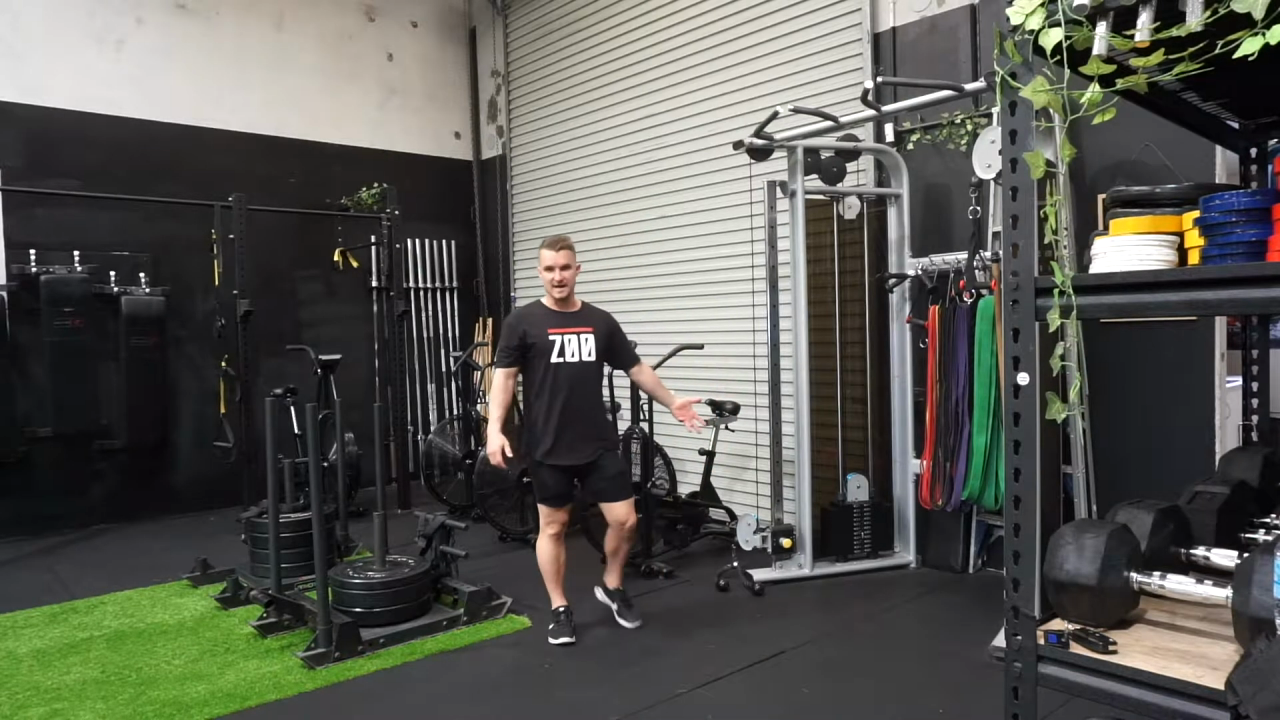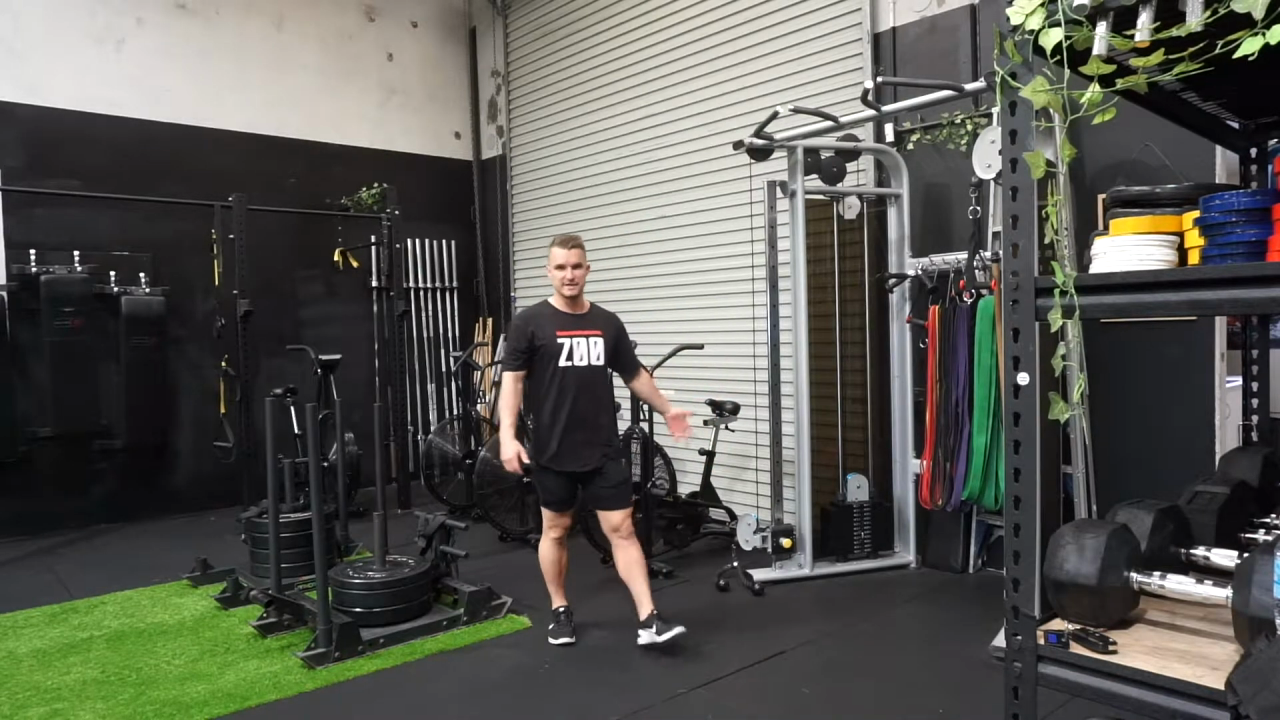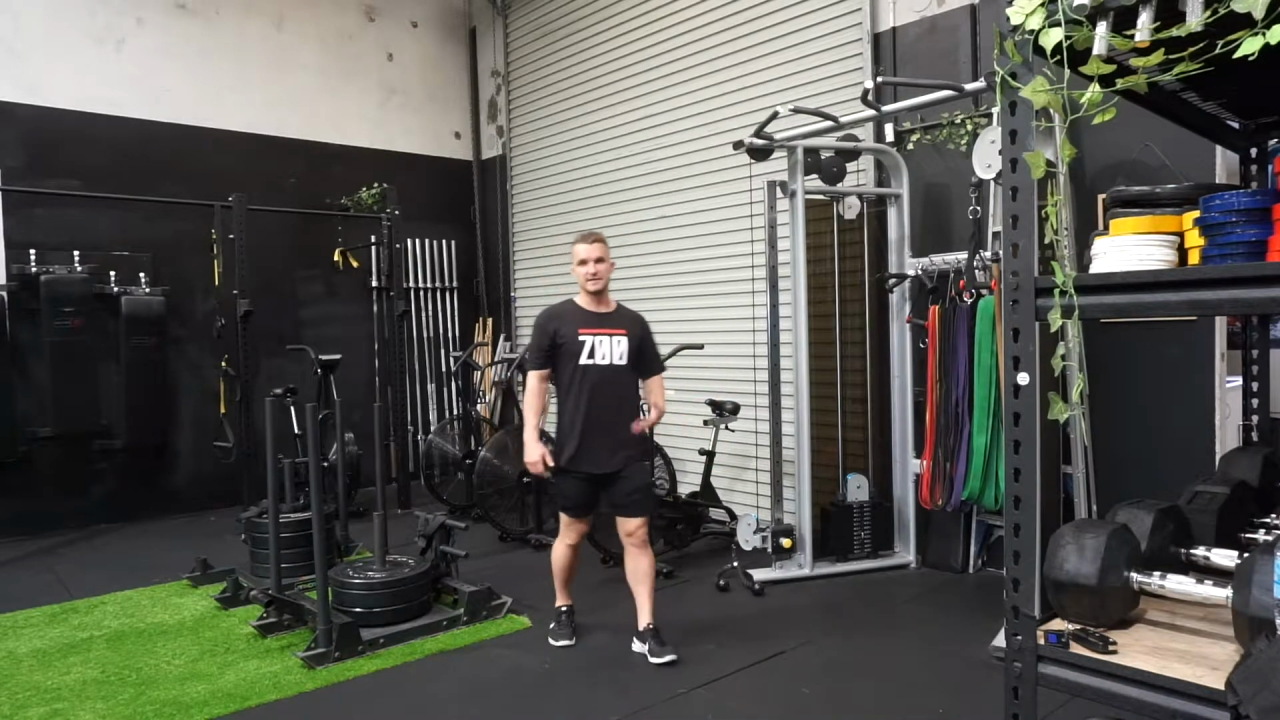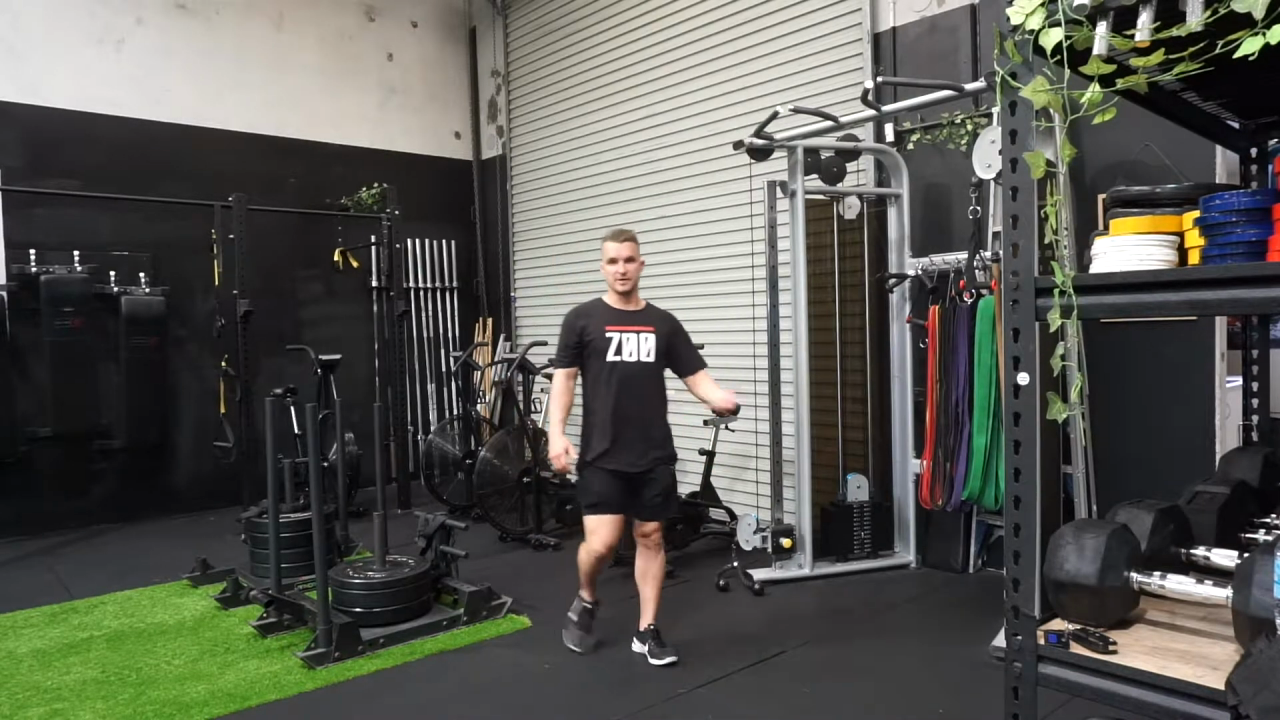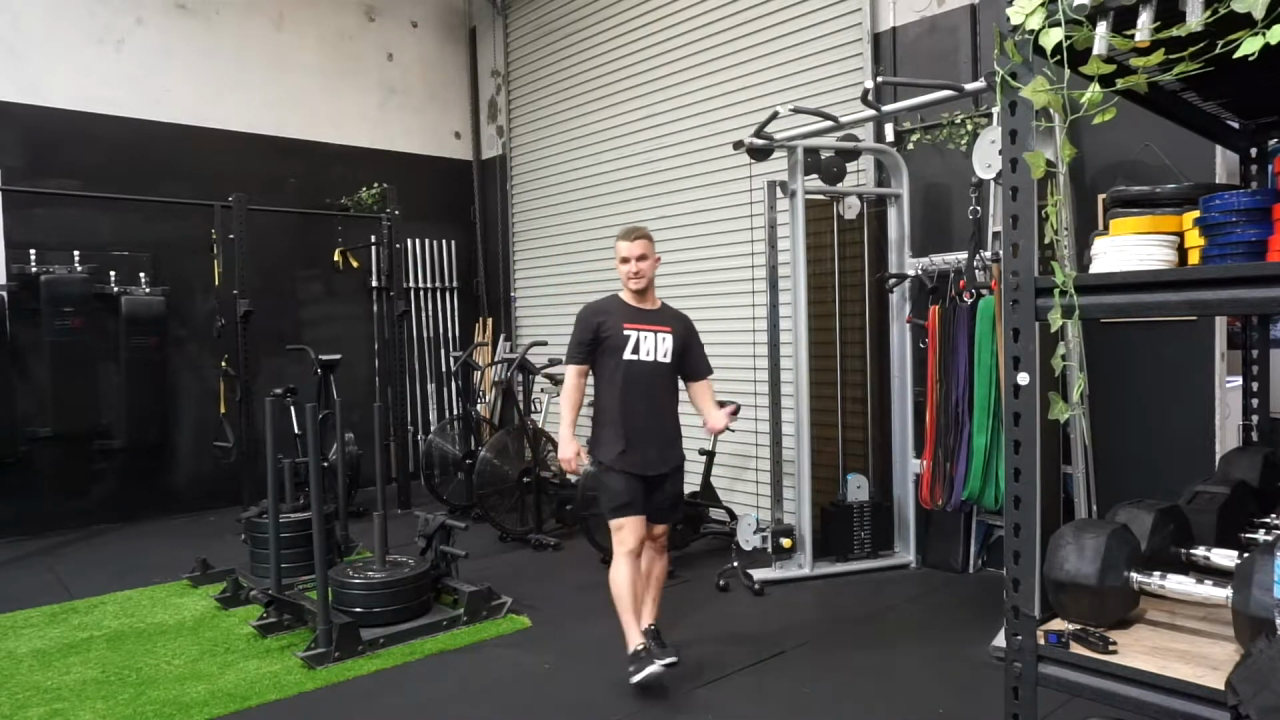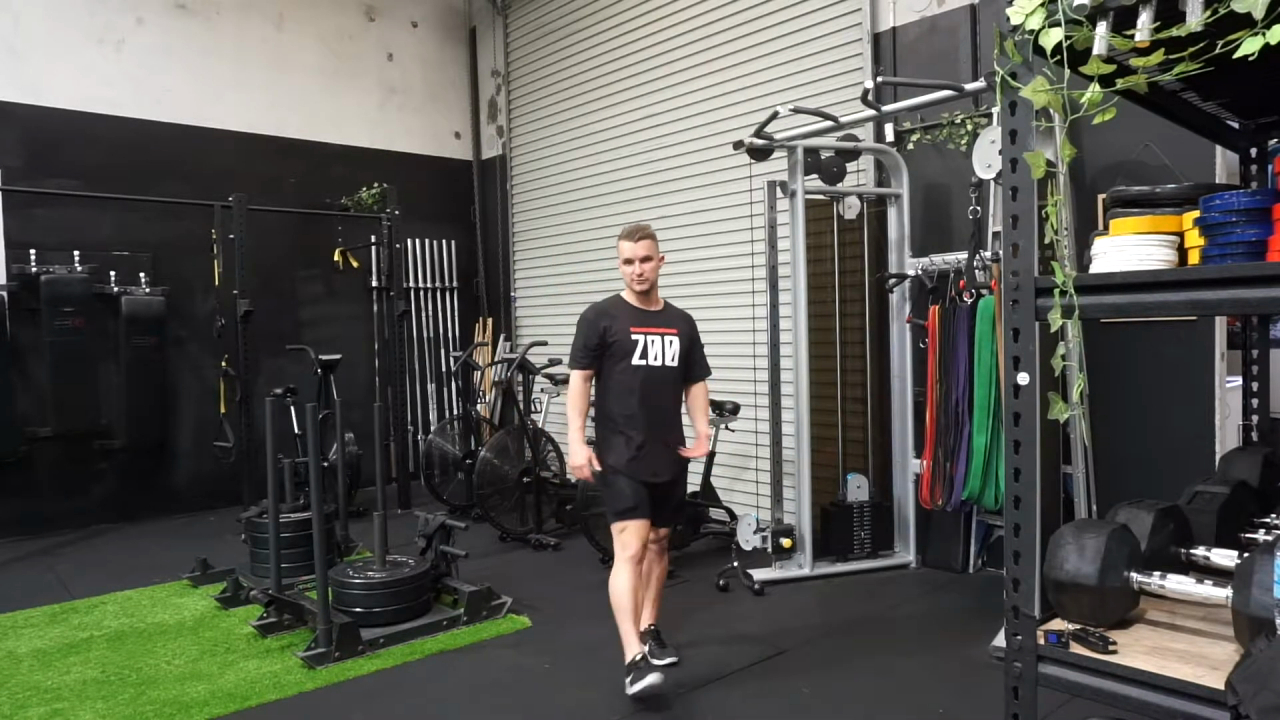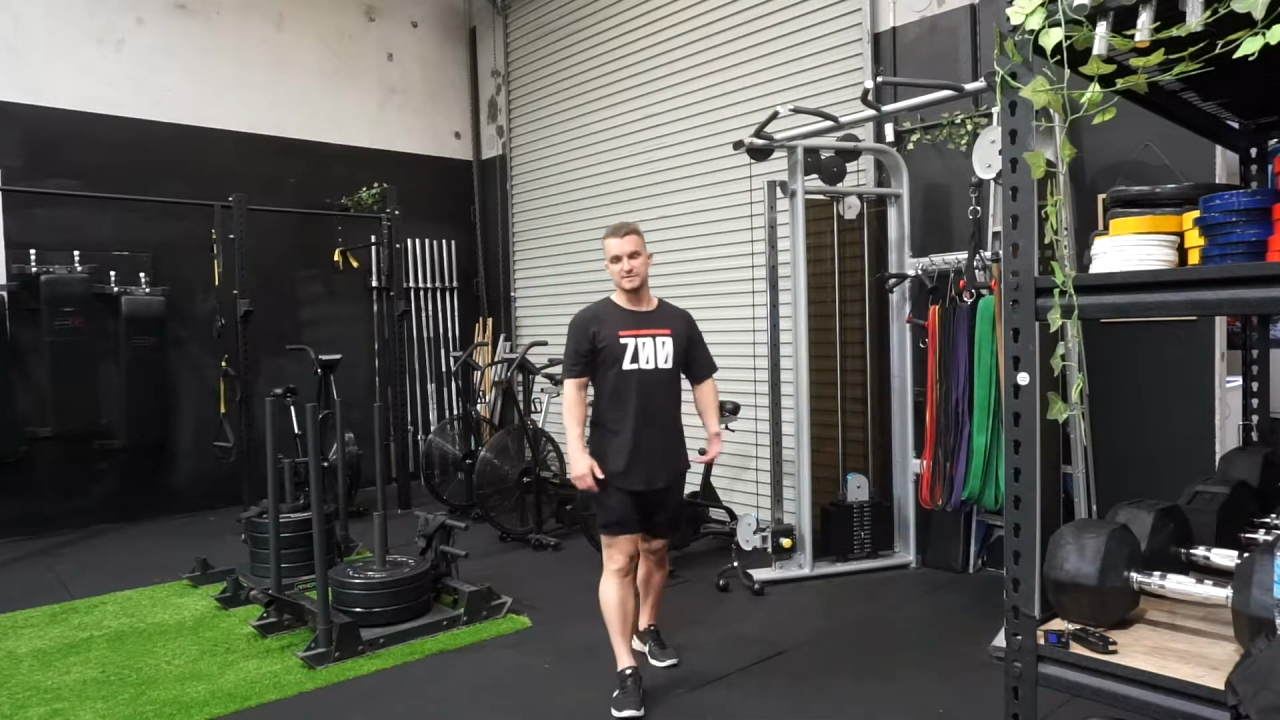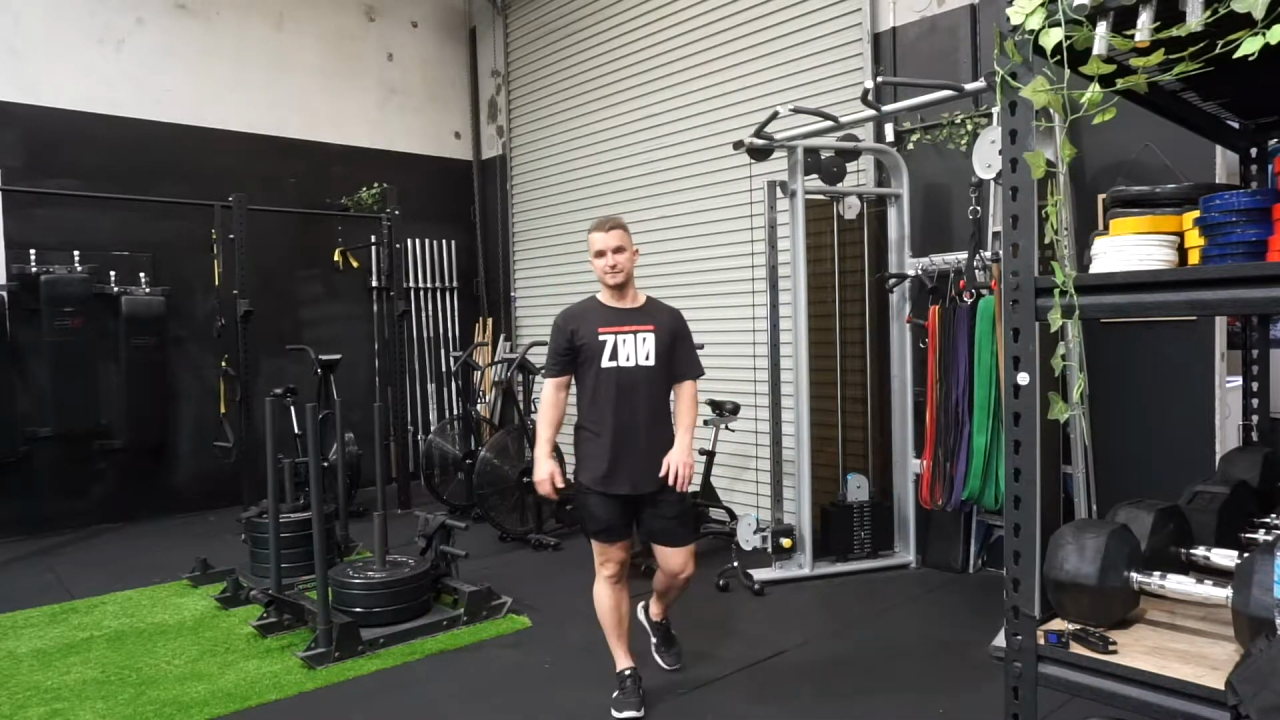
dt=0.3s
person 1, frame 1
left shoulder: (601, 321)
right shoulder: (523, 321)
left elbow: (635, 367)
right elbow: (504, 377)
left wrist: (671, 402)
right wrist: (495, 430)
left hip: (598, 443)
right hip: (548, 447)
left knee: (625, 520)
right knee: (553, 526)
left ankle: (612, 586)
right ankle: (560, 610)
person 1, frame 2
left shoulder: (608, 323)
right shoulder: (530, 322)
left elbow: (634, 374)
right elbow: (512, 381)
left wrist: (666, 410)
right wrist: (507, 436)
left hip: (603, 450)
right hip: (553, 451)
left knee: (622, 530)
right knee: (555, 530)
left ankle: (648, 619)
right ankle: (560, 611)
person 1, frame 3
left shoulder: (633, 323)
right shoulder: (555, 320)
left elbow: (654, 377)
right elbow: (537, 381)
left wrist: (655, 410)
right wrist: (531, 439)
left hip: (628, 453)
right hip: (575, 453)
left knee: (637, 536)
right knee: (572, 535)
left ankle: (645, 629)
right ankle: (564, 608)
person 1, frame 4
left shoulder: (664, 323)
right shoulder: (582, 319)
left elbow: (696, 375)
right elbow: (563, 378)
left wrist: (718, 399)
right wrist: (556, 433)
left hip: (654, 453)
right hip: (602, 452)
left knee: (651, 537)
right knee: (601, 542)
left ankle: (647, 630)
right ankle: (585, 600)
person 1, frame 5
left shoulder: (678, 322)
right shoulder: (597, 315)
left elbow: (697, 381)
right elbow: (575, 376)
left wrist: (713, 416)
right wrist: (566, 434)
left hip: (666, 455)
right hip: (617, 453)
left knee: (658, 541)
right knee: (628, 546)
left ankle: (652, 630)
right ankle: (637, 649)
person 1, frame 6
left shoulder: (682, 322)
right shoulder: (601, 317)
left elbow: (695, 383)
right elbow: (580, 380)
left wrist: (701, 430)
right wrist: (577, 441)
left hip: (670, 457)
right hip: (621, 457)
left knee: (658, 543)
right knee: (630, 551)
left ankle: (649, 629)
right ankle: (634, 659)
person 1, frame 7
left shoulder: (679, 321)
right shoulder: (591, 321)
left elbow: (702, 380)
right elbow: (574, 388)
left wrist: (714, 431)
right wrist: (577, 449)
left hip: (668, 464)
right hip: (615, 466)
left knee: (657, 551)
right knee: (620, 563)
left ankle: (646, 628)
right ankle: (626, 673)
person 1, frame 8
left shoulder: (667, 319)
right shoulder: (574, 321)
left elbow: (686, 386)
right elbow: (555, 389)
left wrist: (683, 443)
right wrist: (543, 454)
left hip: (659, 470)
right hip: (599, 472)
left knee: (679, 567)
right knee: (611, 569)
left ankle: (655, 613)
right ankle: (626, 673)
